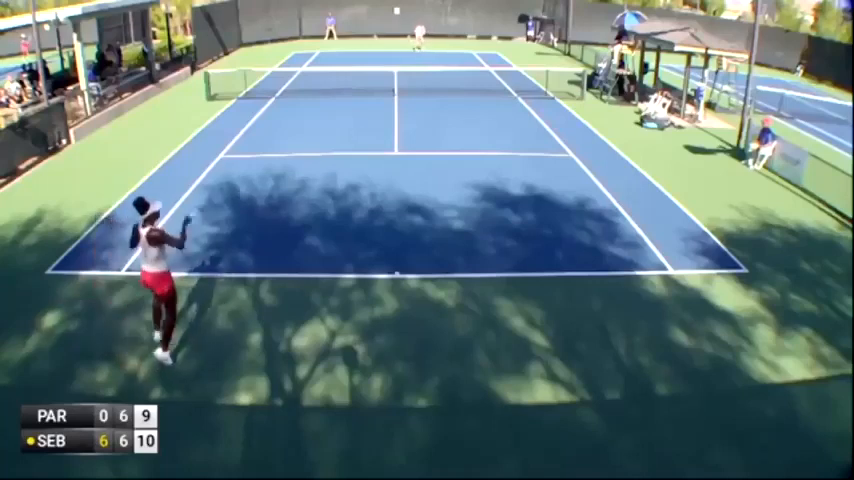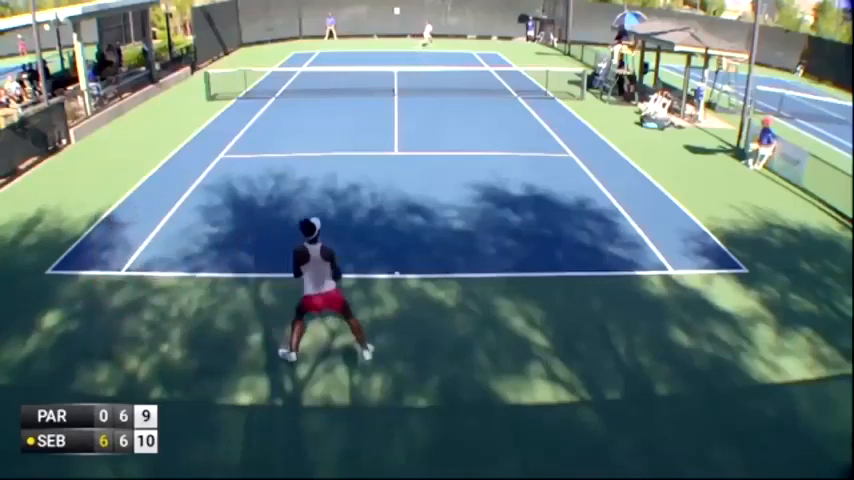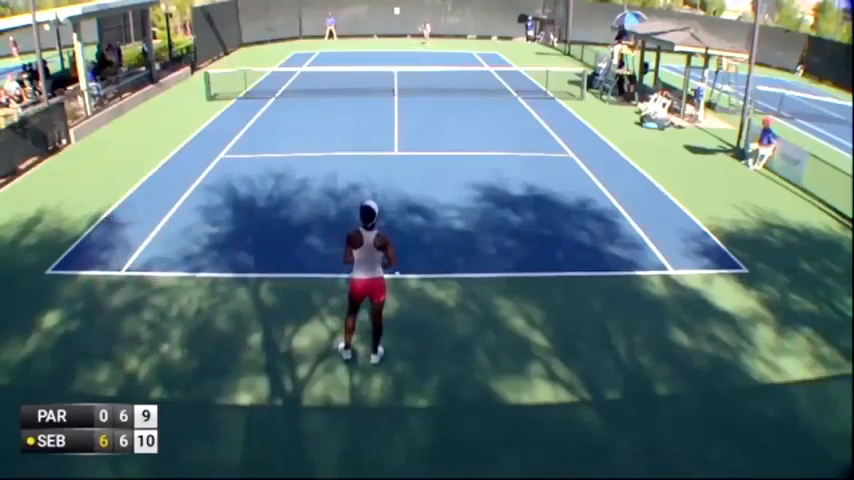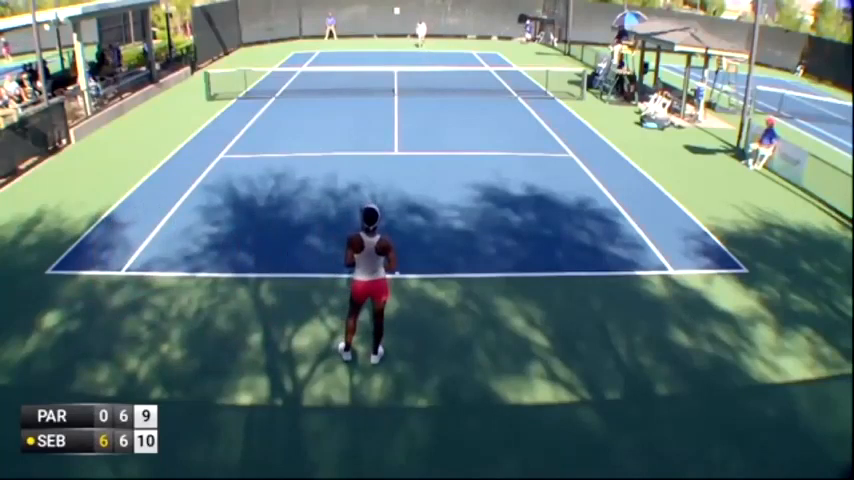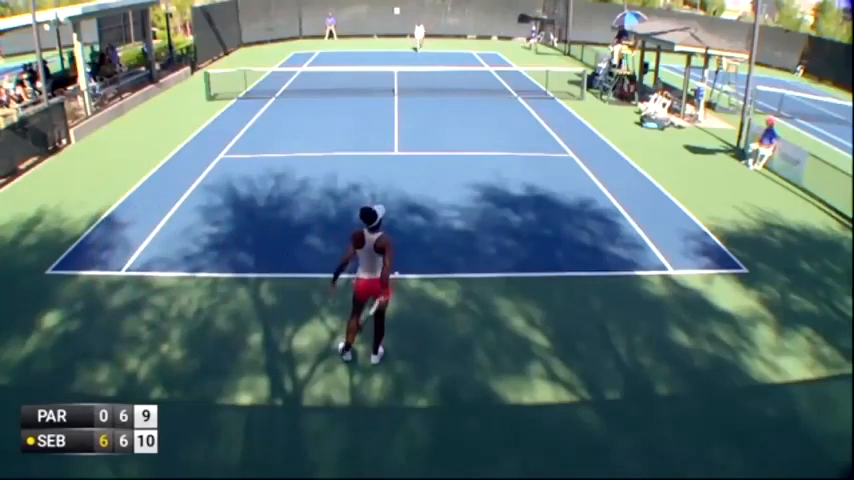
dt=1s
person 1, frame 1
left shoulder: (137, 227)
right shoulder: (156, 233)
left elbow: (132, 245)
right elbow: (180, 245)
right wrist: (184, 225)
left hip: (147, 274)
right hip: (160, 276)
left knee: (158, 301)
right knee: (171, 313)
left ankle: (157, 331)
right ankle: (163, 350)
person 1, frame 2
left shoulder: (298, 251)
right shoulder: (327, 251)
left elbow: (296, 274)
right elbow: (337, 275)
left hip: (310, 297)
right hip: (331, 294)
left knee: (298, 317)
right knee: (350, 318)
left ankle: (290, 351)
right ankle: (365, 349)
person 1, frame 3
left shoulder: (352, 236)
right shoulder: (382, 239)
left elbow: (347, 260)
right elbow: (392, 263)
left hip: (357, 282)
right hip: (377, 282)
left knee: (351, 314)
right knee: (377, 317)
left ankle: (346, 348)
right ankle: (375, 353)
person 1, frame 4
left shoulder: (353, 239)
right shoulder: (384, 242)
left elbow: (348, 263)
right elbow: (393, 267)
right wrist: (379, 264)
left hip: (359, 283)
right hip: (379, 283)
left knee: (352, 315)
right knee: (378, 318)
left ankle: (346, 349)
right ankle: (375, 353)
person 1, frame 5
left shoulder: (357, 236)
right shoulder: (385, 241)
left elbow: (346, 260)
right elbow: (386, 268)
left wrist: (334, 280)
right wrist: (384, 292)
left hip: (362, 281)
right hip: (379, 282)
left knee: (355, 315)
right knee: (379, 318)
left ankle: (347, 350)
right ankle: (375, 353)
